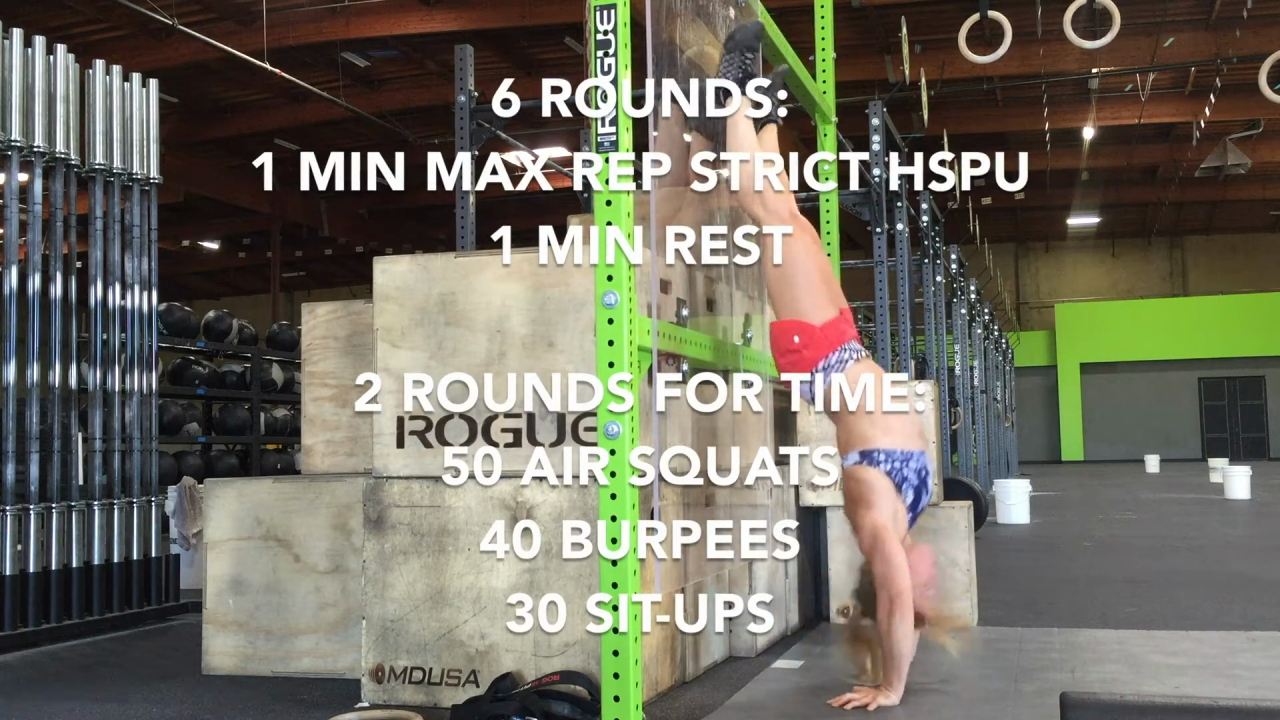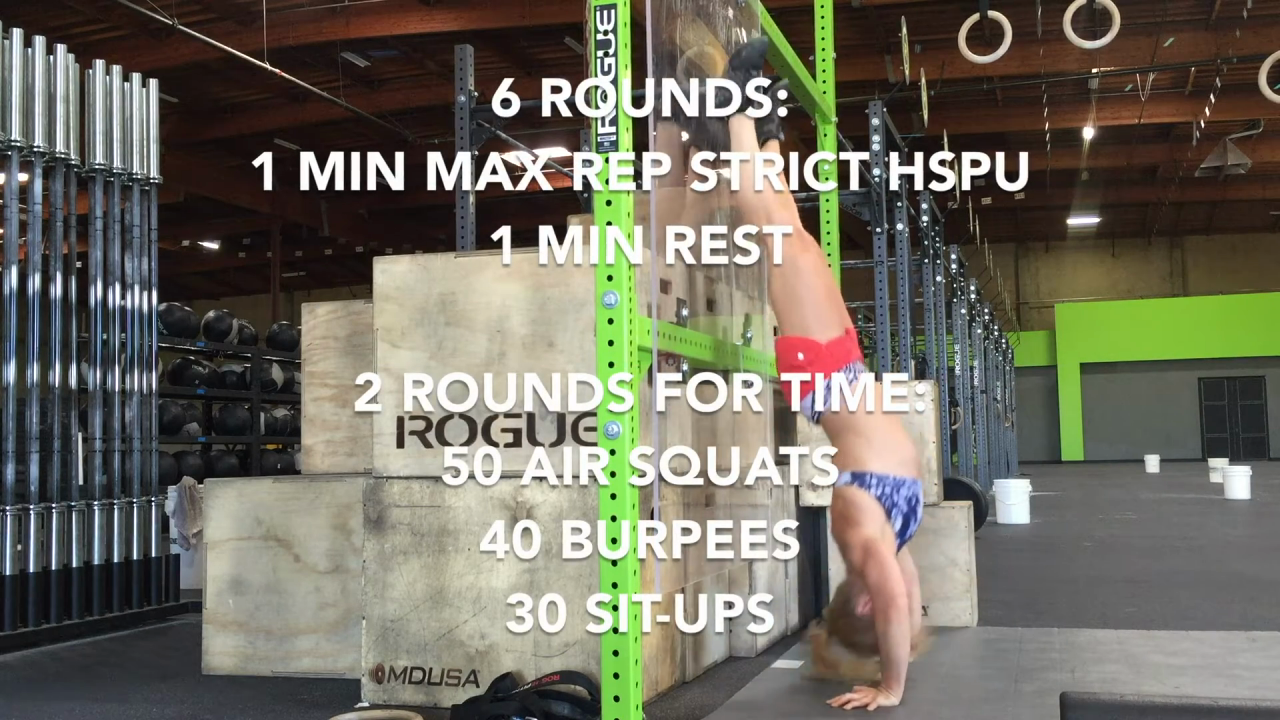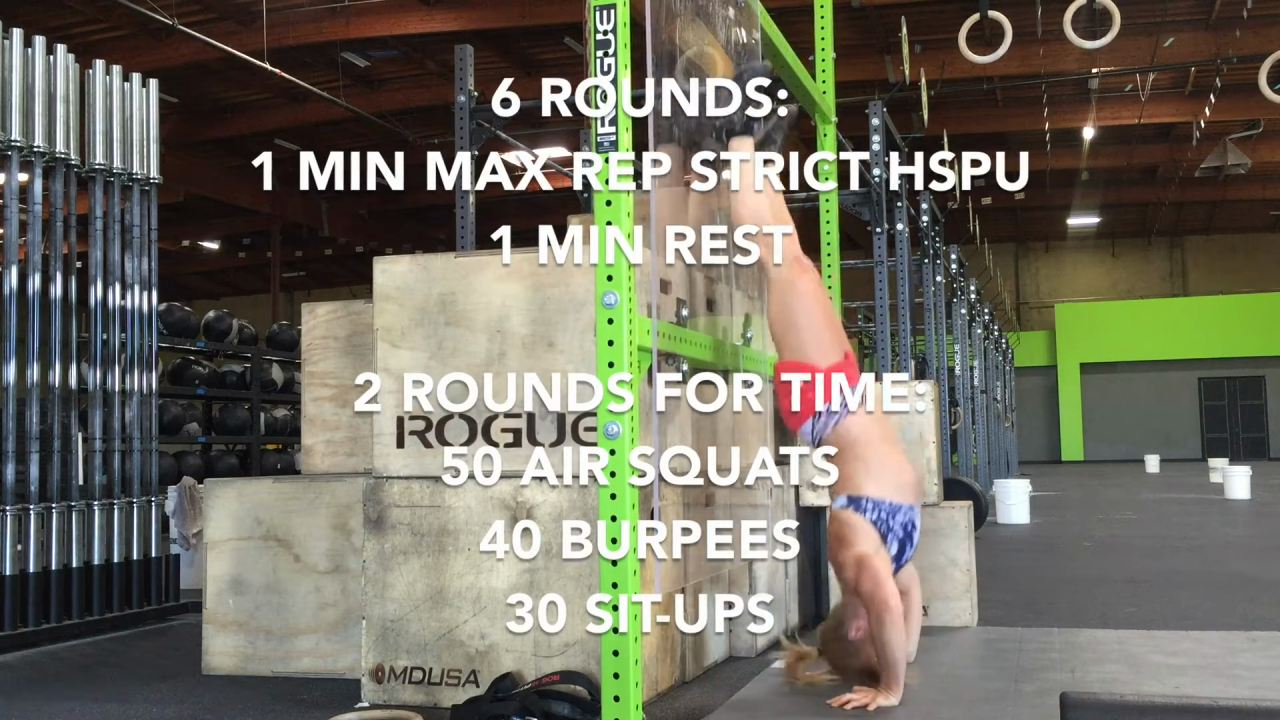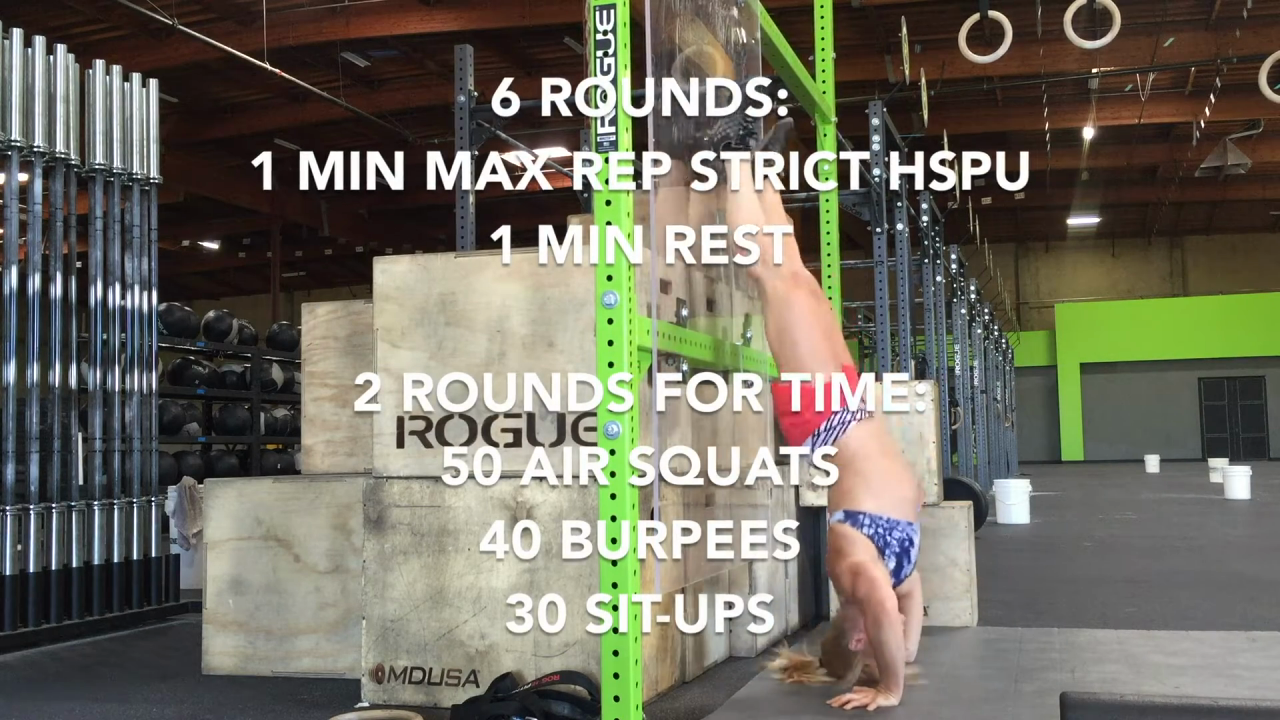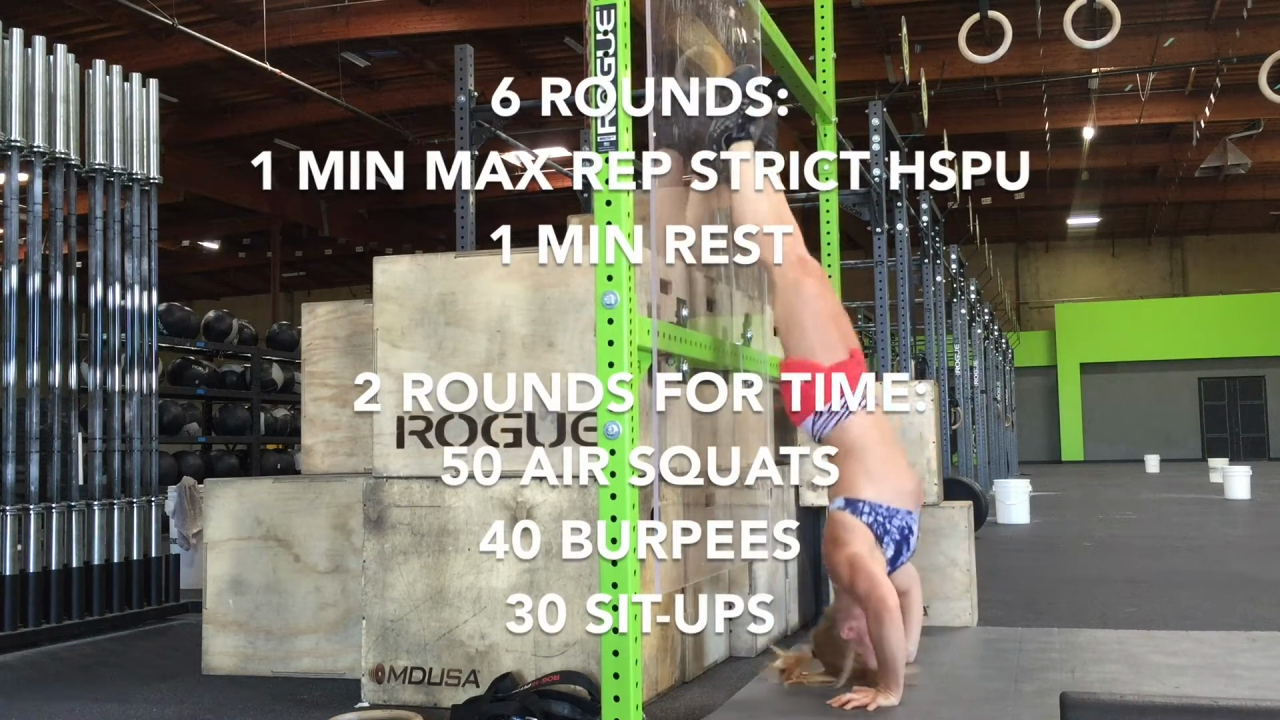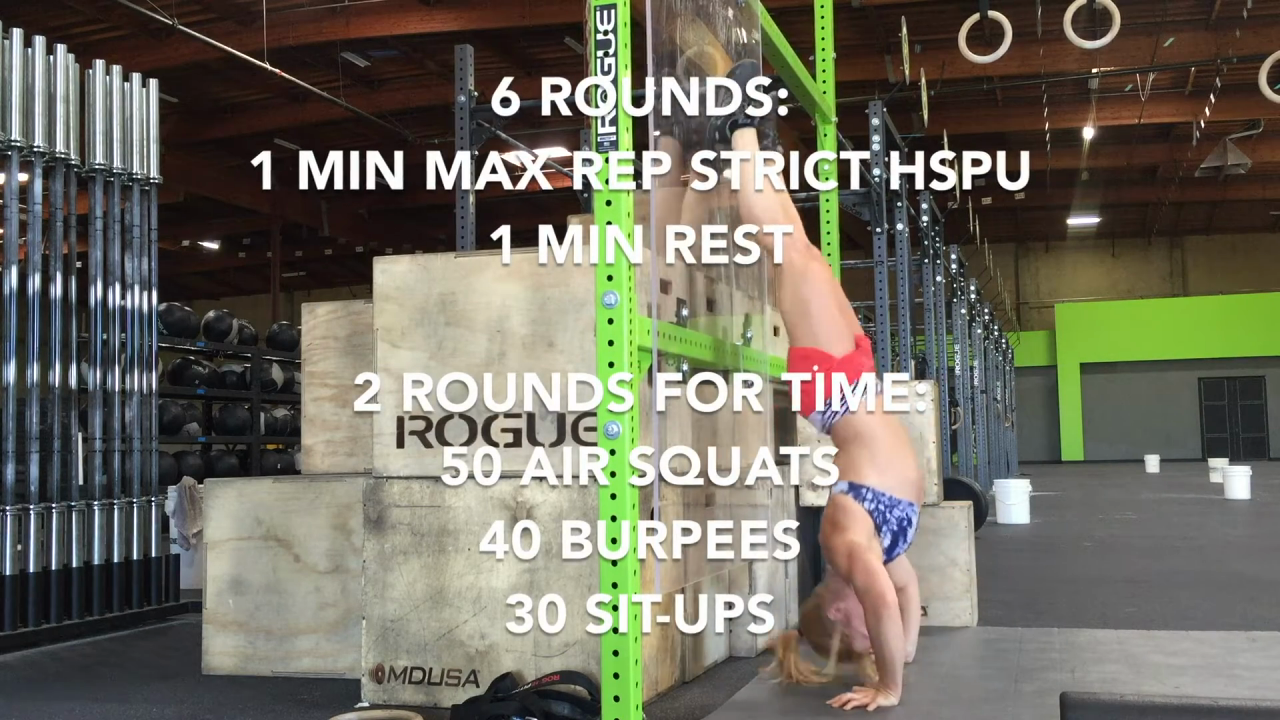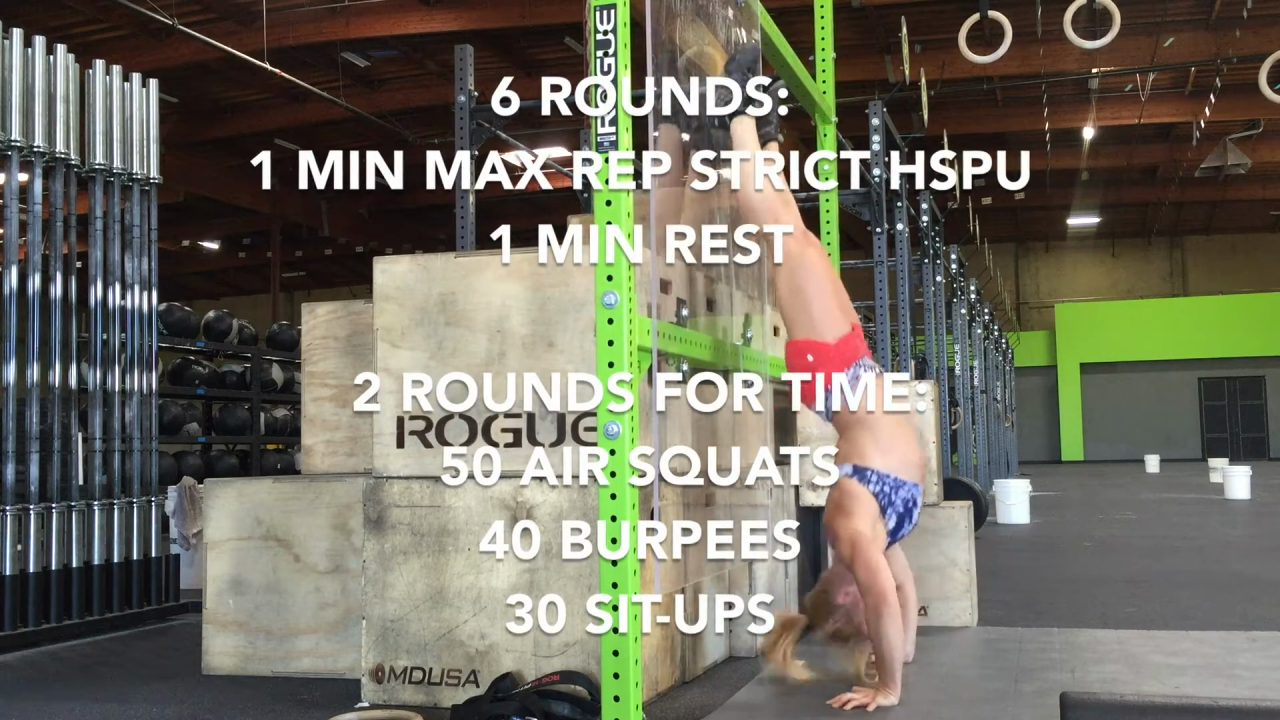
dt=0.1s
person 1, frame 1
left shoulder: (886, 507)
right shoulder: (880, 510)
right wrist: (890, 687)
left hip: (825, 348)
right hip: (816, 350)
left knee: (779, 216)
right knee: (772, 214)
left ankle: (754, 103)
right ankle: (744, 94)
person 1, frame 2
left shoulder: (871, 524)
right shoulder: (867, 524)
right wrist: (891, 685)
left hip: (832, 364)
right hip: (824, 365)
left knee: (786, 231)
right knee: (781, 231)
right ankle: (746, 116)
person 1, frame 3
left shoulder: (865, 549)
right shoulder: (862, 549)
left wrist: (890, 686)
right wrist: (889, 685)
left hip: (831, 396)
right hip: (823, 395)
left knee: (787, 265)
right knee: (780, 259)
right ankle: (744, 139)
person 1, frame 4
right shoulder: (858, 563)
left wrist: (891, 685)
right wrist: (887, 687)
left hip: (830, 402)
right hip: (824, 406)
left knee: (781, 269)
right knee: (773, 272)
right ankle: (742, 149)
person 1, frame 5
left shoulder: (858, 546)
right shoulder: (855, 548)
left wrist: (890, 682)
right wrist: (889, 684)
left hip: (835, 385)
right hip: (827, 388)
left knee: (793, 260)
right knee: (789, 261)
right ankle: (743, 139)
person 1, frame 6
left shoulder: (859, 536)
right shoulder: (853, 538)
left wrist: (891, 680)
right wrist: (888, 685)
left hip: (841, 373)
right hip: (833, 374)
left knee: (793, 248)
right knee: (786, 245)
right ankle: (742, 125)
person 1, frame 7
left shoulder: (863, 524)
right shoulder: (858, 523)
left elbow: (897, 594)
left wrist: (891, 679)
right wrist: (888, 684)
left hip: (840, 363)
right hip: (832, 365)
left knee: (793, 239)
right knee: (786, 236)
right ankle: (745, 117)
